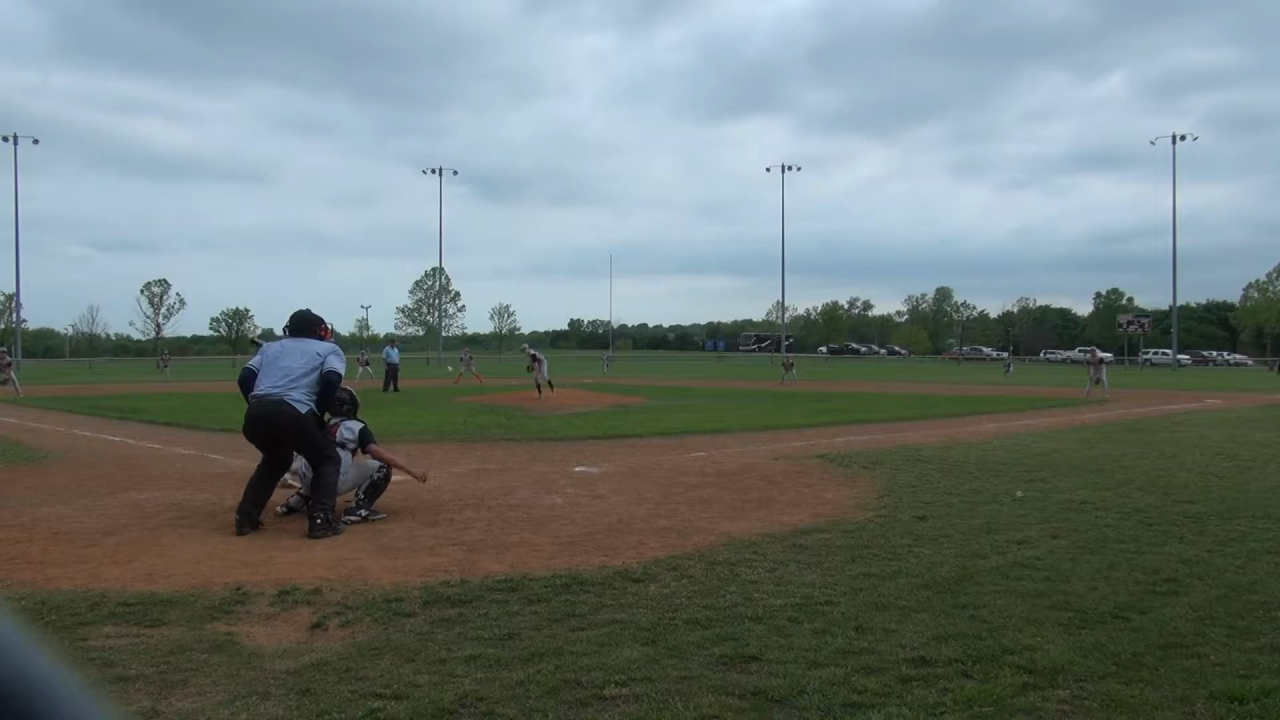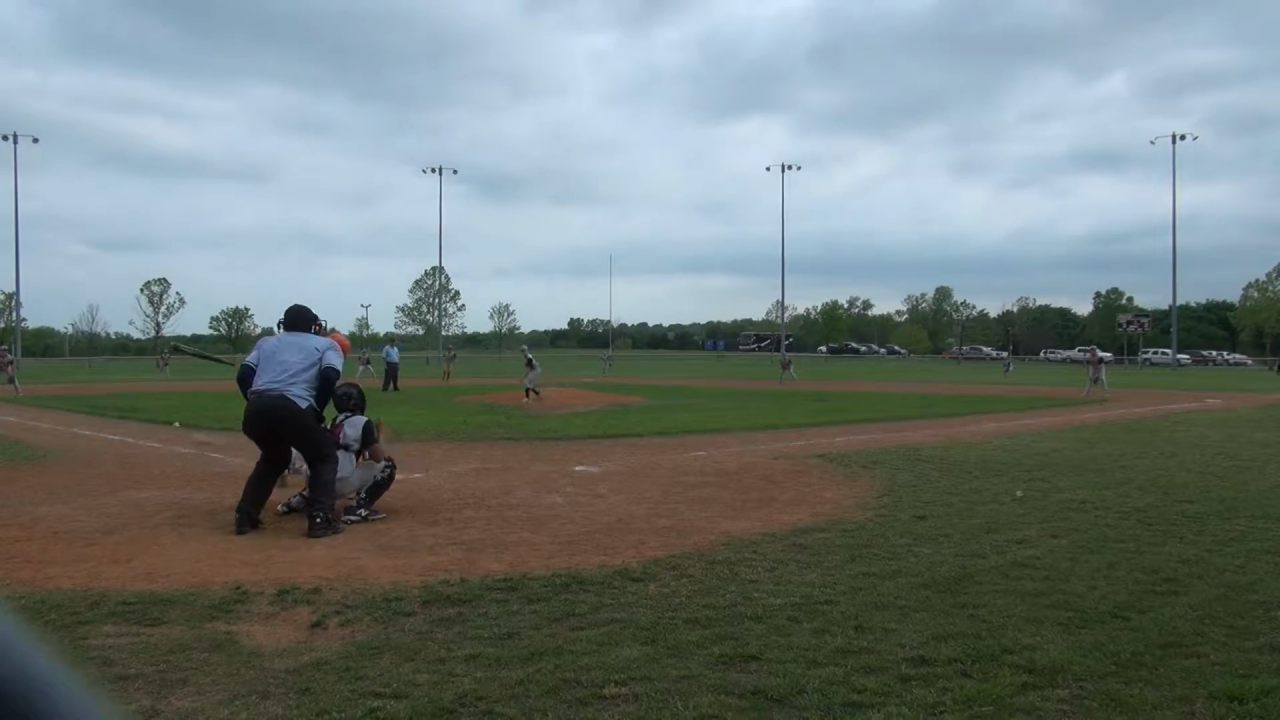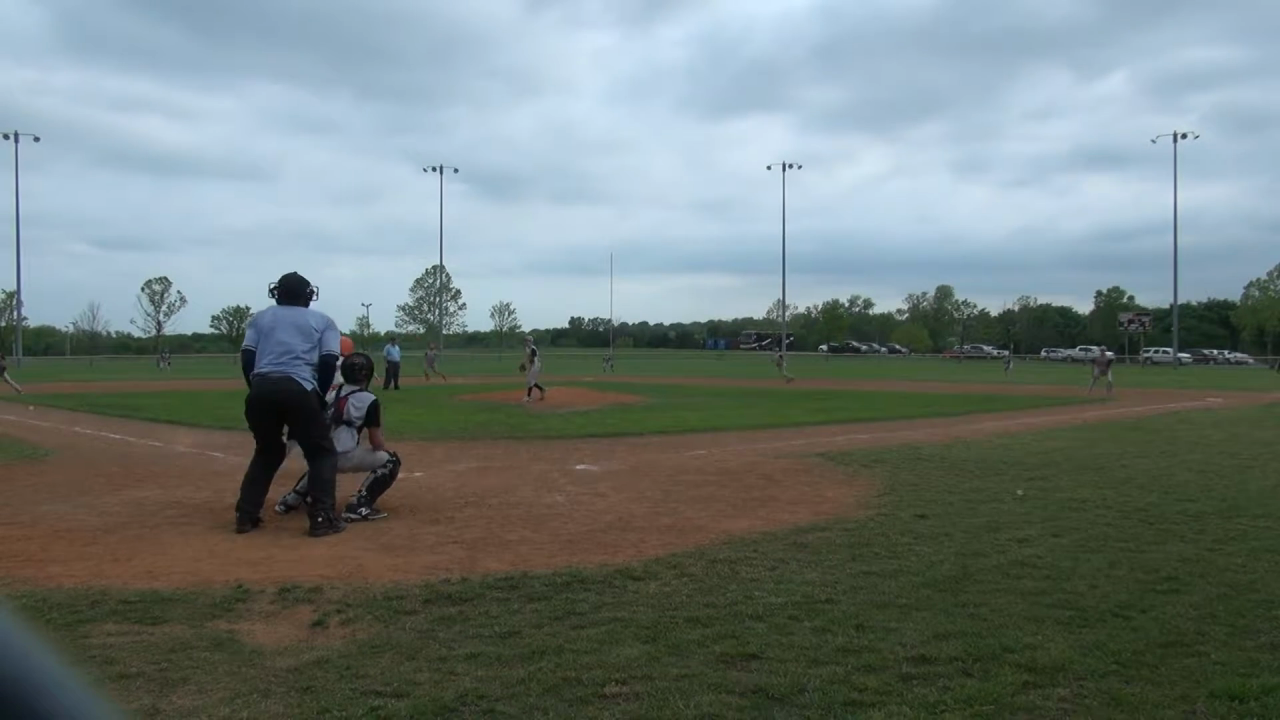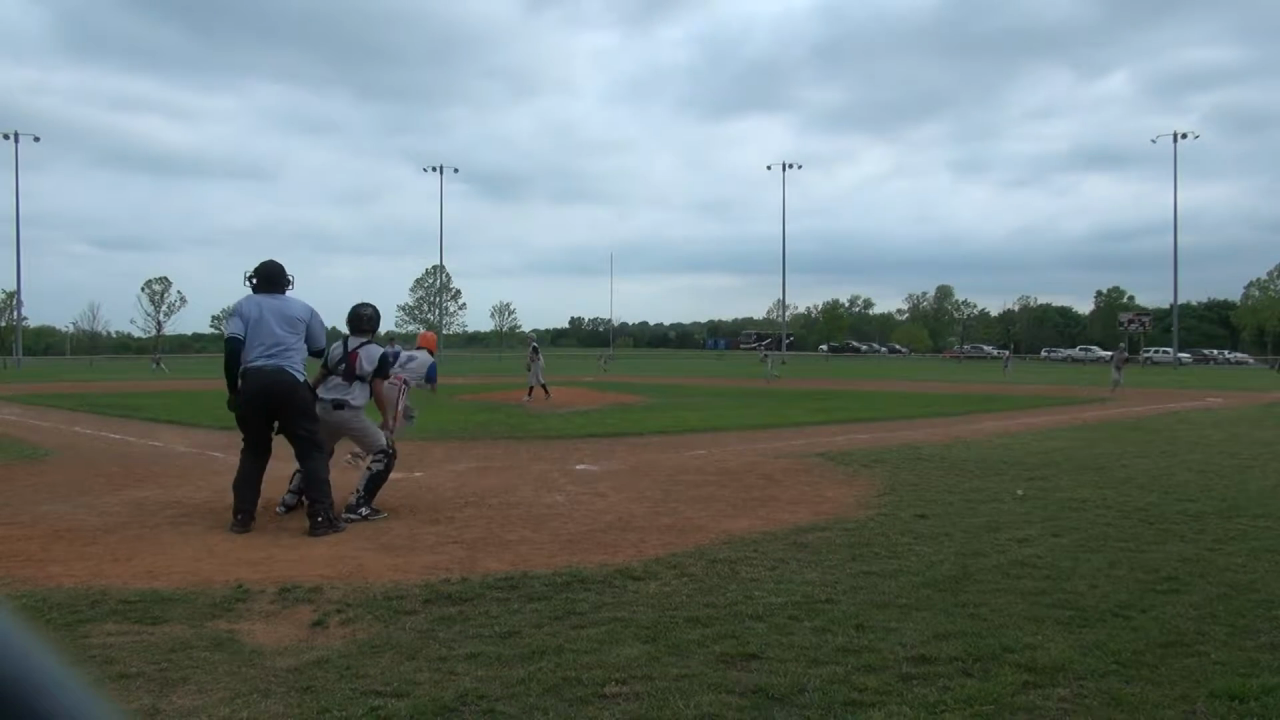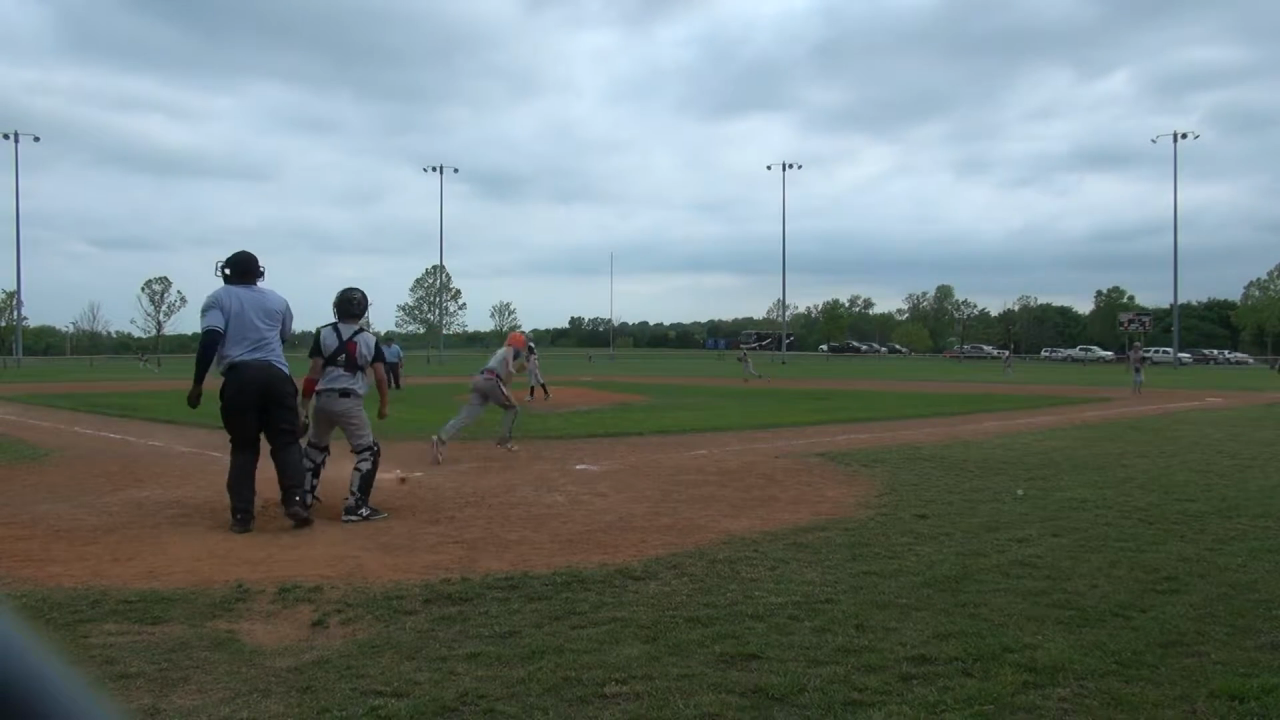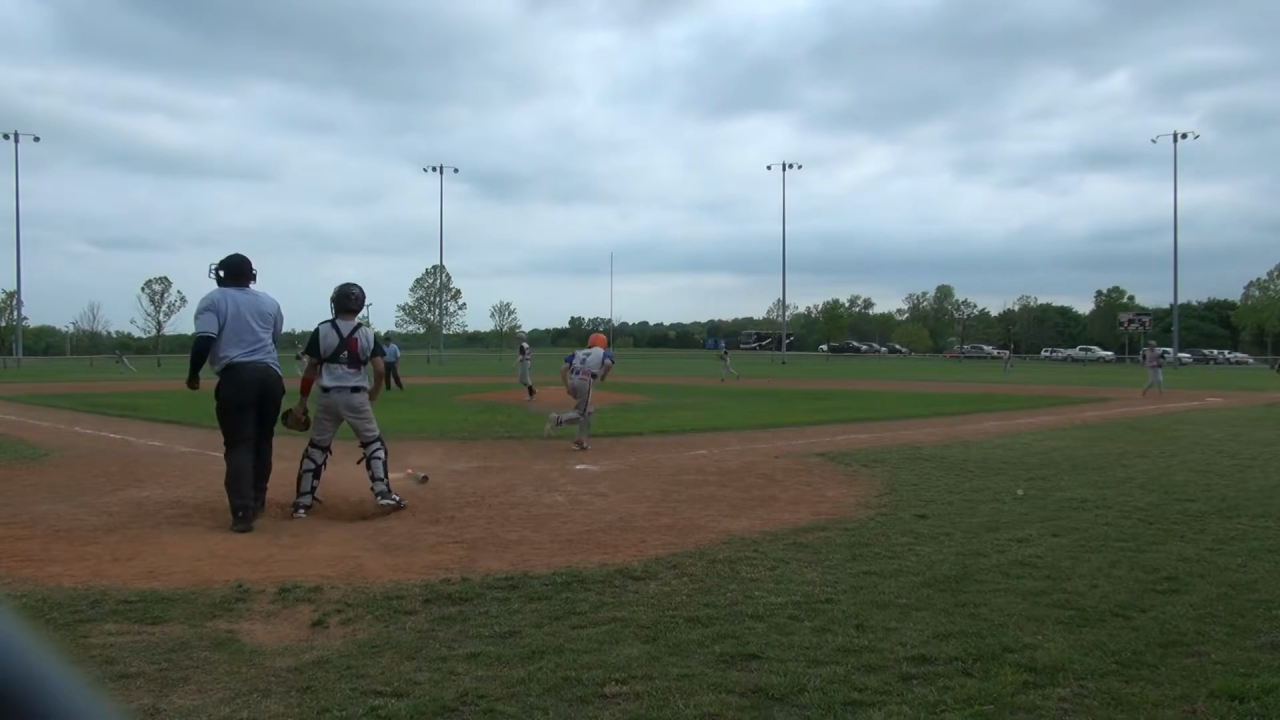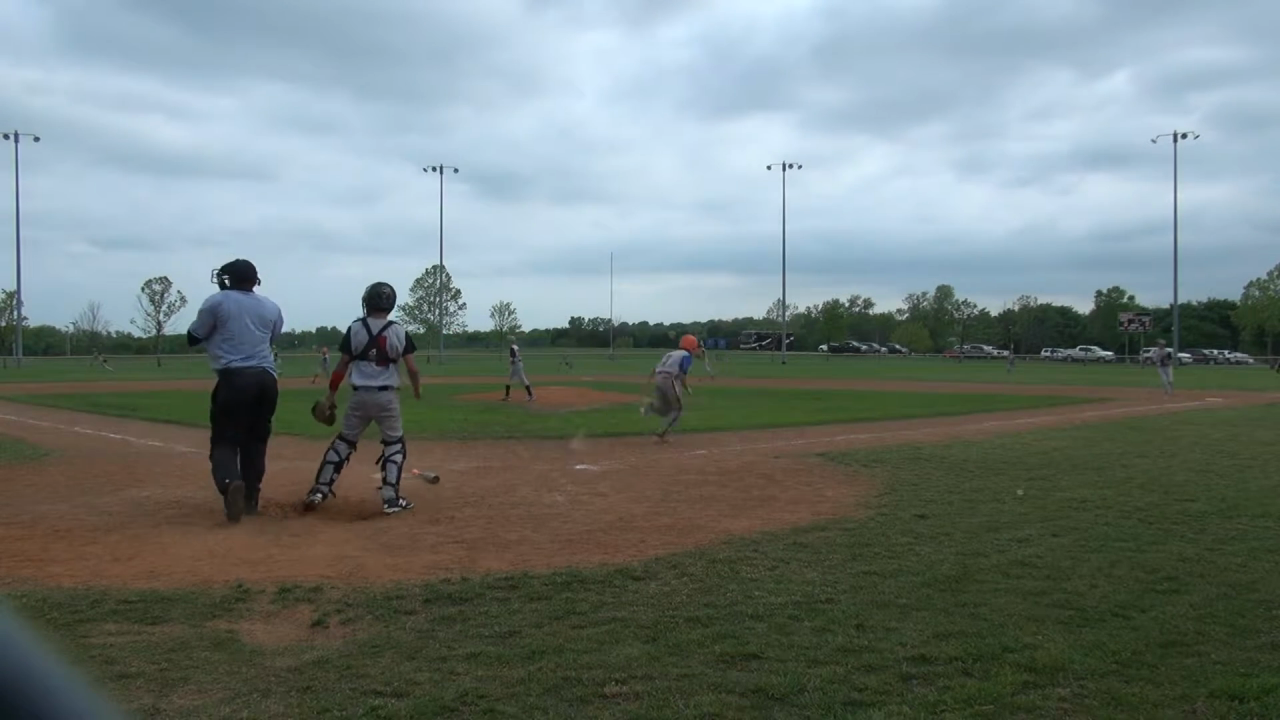
dt=0.3s
person 1, frame 1
left shoulder: (270, 347)
right shoulder: (330, 349)
left elbow: (244, 379)
right elbow: (331, 380)
right wrist: (317, 415)
left hip: (256, 414)
right hip: (294, 413)
left knee: (274, 460)
right knee: (327, 459)
left ankle: (245, 518)
right ankle: (321, 519)
person 1, frame 2
left shoulder: (266, 342)
right shoulder: (327, 344)
left elbow: (244, 376)
right elbow: (329, 376)
right wrist: (317, 412)
left hip: (256, 409)
right hip: (294, 408)
left knee: (273, 458)
right knee: (324, 458)
left ankle: (245, 517)
right ankle: (320, 519)
person 1, frame 3
left shoulder: (260, 317)
right shoulder: (323, 321)
left elbow: (247, 360)
right elbow: (328, 362)
right wrist: (319, 396)
left hip: (261, 390)
right hip: (299, 390)
left knee: (267, 451)
right knee: (322, 453)
left ankle: (245, 515)
right ankle: (321, 517)
person 1, frame 4
left shoulder: (241, 306)
right shoulder: (303, 309)
left elbow: (232, 348)
right elbow: (318, 350)
left wrist: (232, 389)
left hip: (253, 382)
right hip: (291, 381)
left knee: (254, 450)
right knee: (311, 450)
left ankle: (243, 516)
right ankle: (322, 517)
person 1, frame 5
left shoulder: (218, 298)
right shoulder: (277, 300)
left elbow: (210, 340)
left wrist: (197, 383)
left hip: (239, 377)
right hip: (276, 375)
left knee: (244, 448)
right knee: (287, 441)
left ankle: (241, 515)
right ankle: (295, 501)
person 1, frame 6
left shoulder: (213, 300)
right shoulder: (269, 302)
left elbow: (203, 343)
left wrist: (193, 373)
left hip: (236, 377)
right hip: (270, 376)
left knee: (239, 445)
right knee: (262, 442)
left ankle: (243, 512)
right ankle: (256, 502)
person 1, frame 7
left shoulder: (217, 302)
right shoulder: (271, 307)
left elbow: (193, 338)
left hip: (234, 380)
right hip: (266, 379)
left knee: (225, 442)
right knee: (256, 442)
left ankle: (232, 484)
right ankle: (249, 498)
person 2, frame 1
left shoulder: (324, 426)
right shoulder: (357, 427)
right elbow: (378, 453)
right wrist: (410, 470)
left hip: (307, 481)
right knee: (382, 467)
left ankle: (295, 502)
right ankle: (359, 508)
person 2, frame 2
left shoulder: (332, 424)
right shoulder: (363, 422)
right elbow: (378, 456)
right wrist: (377, 439)
right hip: (340, 485)
right knee: (386, 466)
left ankle: (297, 502)
right ankle: (359, 508)
person 2, frame 3
left shoulder: (332, 394)
right shoulder: (370, 400)
right elbow: (376, 443)
right wrist: (383, 446)
right hip: (340, 457)
right knee: (390, 461)
left ankle: (292, 499)
right ankle: (360, 505)
person 2, frame 4
left shoulder: (335, 347)
right shoulder: (379, 353)
left elbow: (317, 380)
right elbow: (379, 392)
right wrist: (387, 420)
left hip: (323, 409)
right hip: (350, 412)
right knee: (386, 452)
left ankle: (290, 501)
right ankle: (357, 506)
person 2, frame 5
left shoulder: (323, 333)
right shoulder: (370, 340)
left elbow: (314, 372)
right elbow: (380, 376)
left wrist: (303, 404)
right wrist: (384, 405)
left hip: (324, 400)
right hip: (350, 402)
left knee: (315, 449)
right knee: (367, 451)
left ankle: (303, 501)
right ankle: (356, 506)
person 2, frame 6
left shoulder: (322, 330)
right shoulder: (367, 334)
left elbow: (311, 370)
right elbow: (380, 370)
left wrist: (302, 401)
right wrist: (375, 392)
left hip: (329, 397)
right hip: (357, 397)
left knee: (316, 448)
right knee: (374, 444)
left ankle: (303, 502)
right ankle: (383, 492)
person 2, frame 7
left shoulder: (354, 329)
right shoulder: (399, 332)
left elbow: (342, 365)
right elbow: (412, 367)
left wrist: (331, 395)
right wrist: (416, 388)
left hip: (359, 395)
right hip: (386, 396)
left knee: (343, 442)
right knee: (394, 444)
left ankle: (319, 490)
right ankle: (391, 498)
